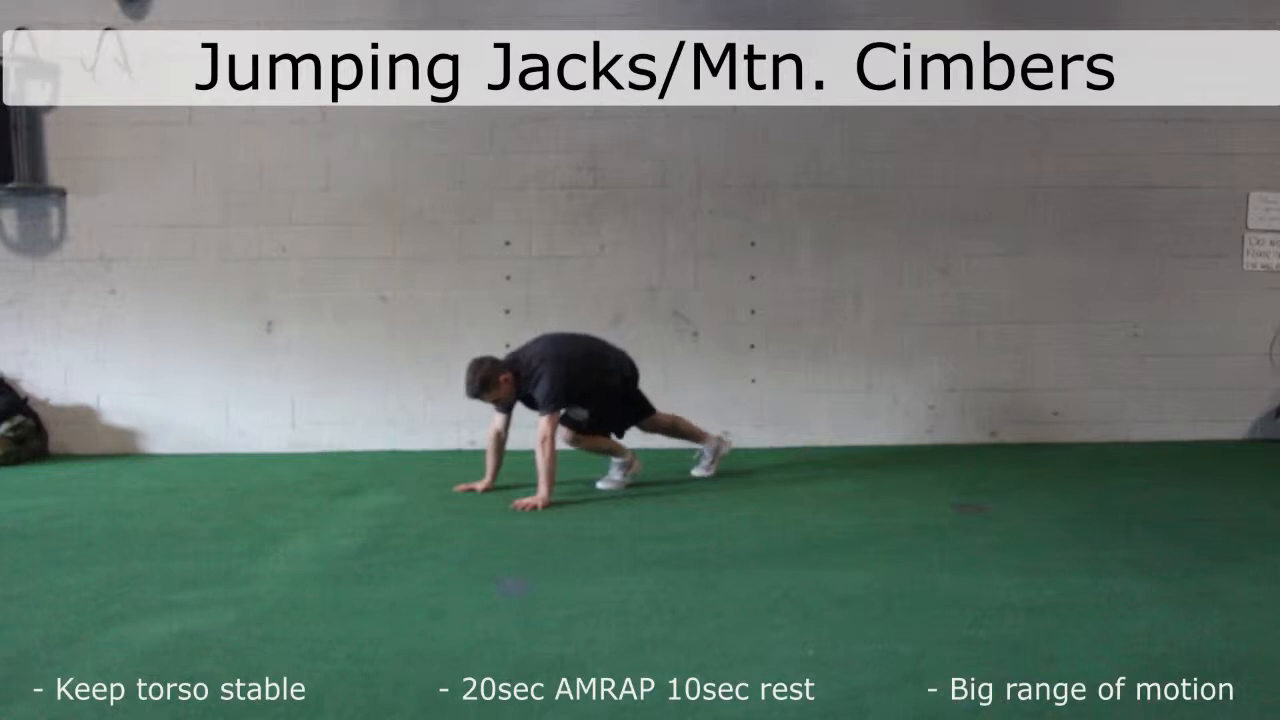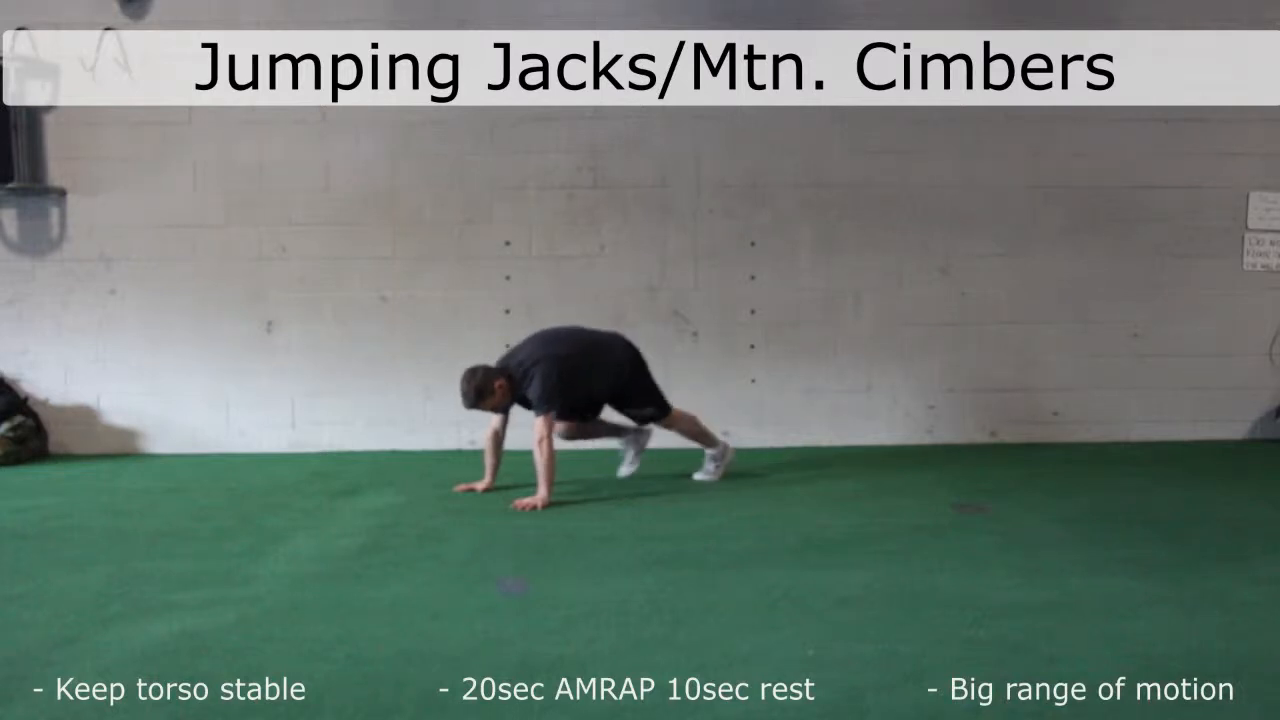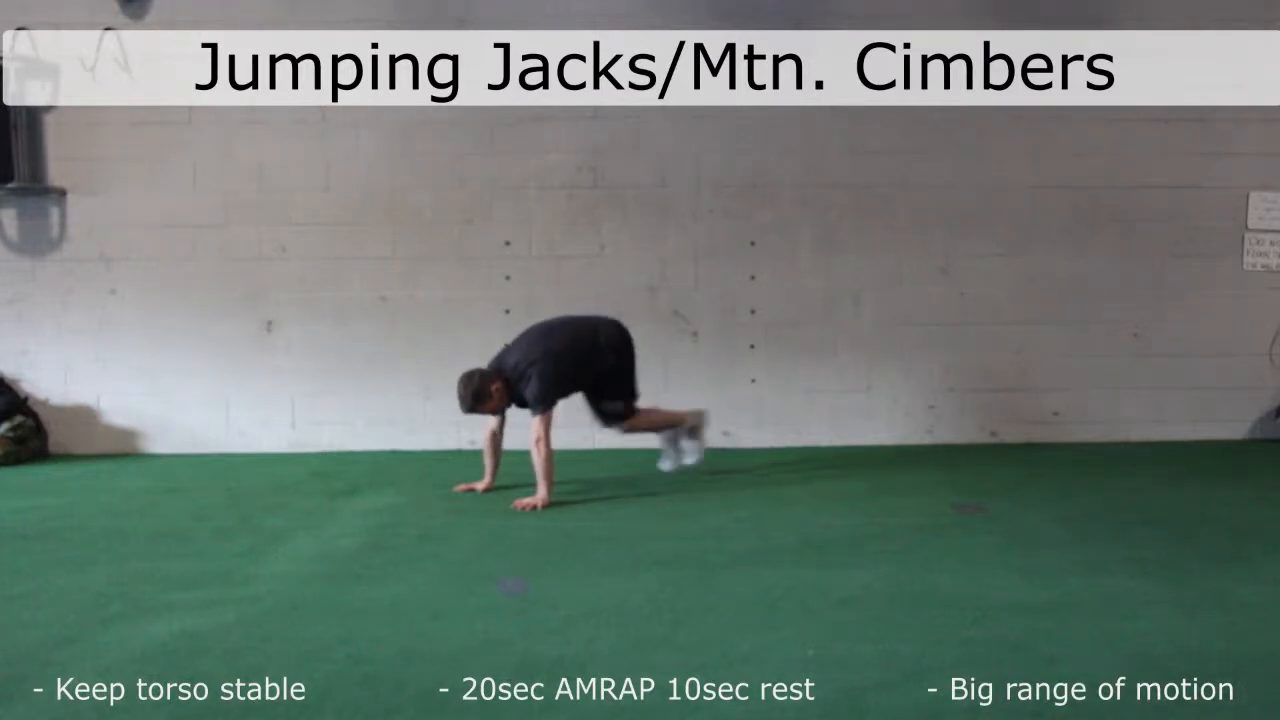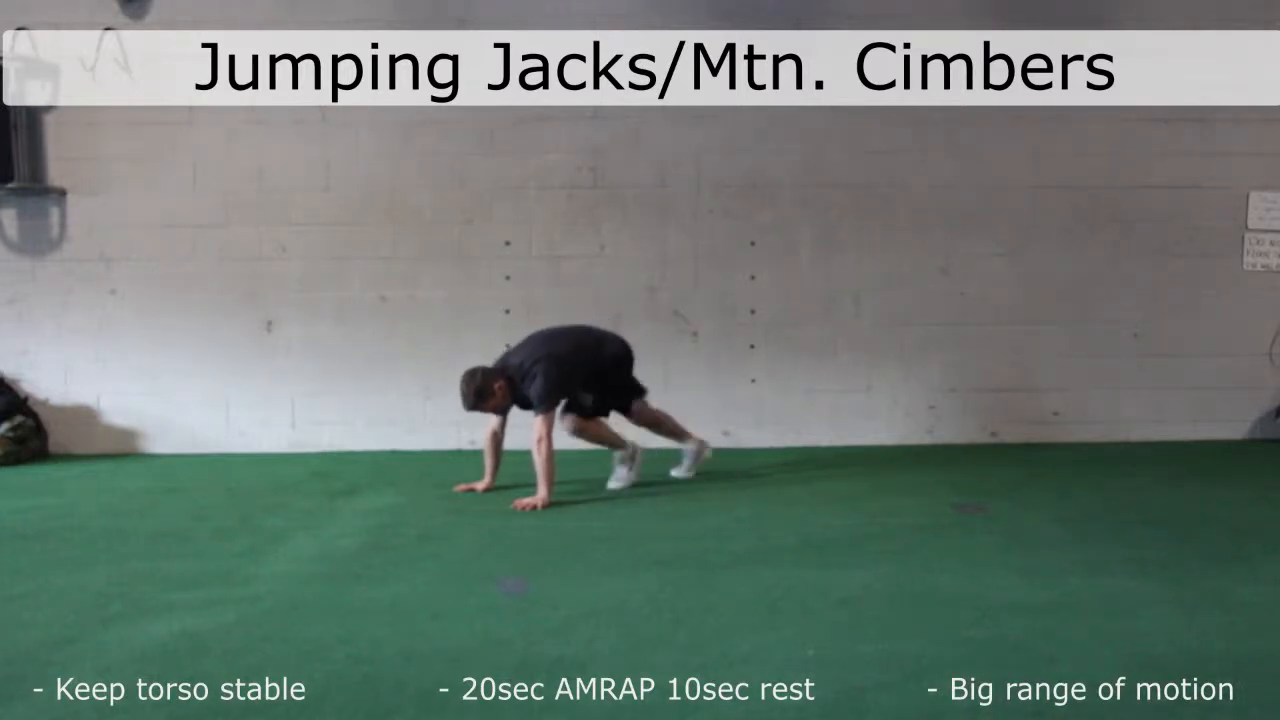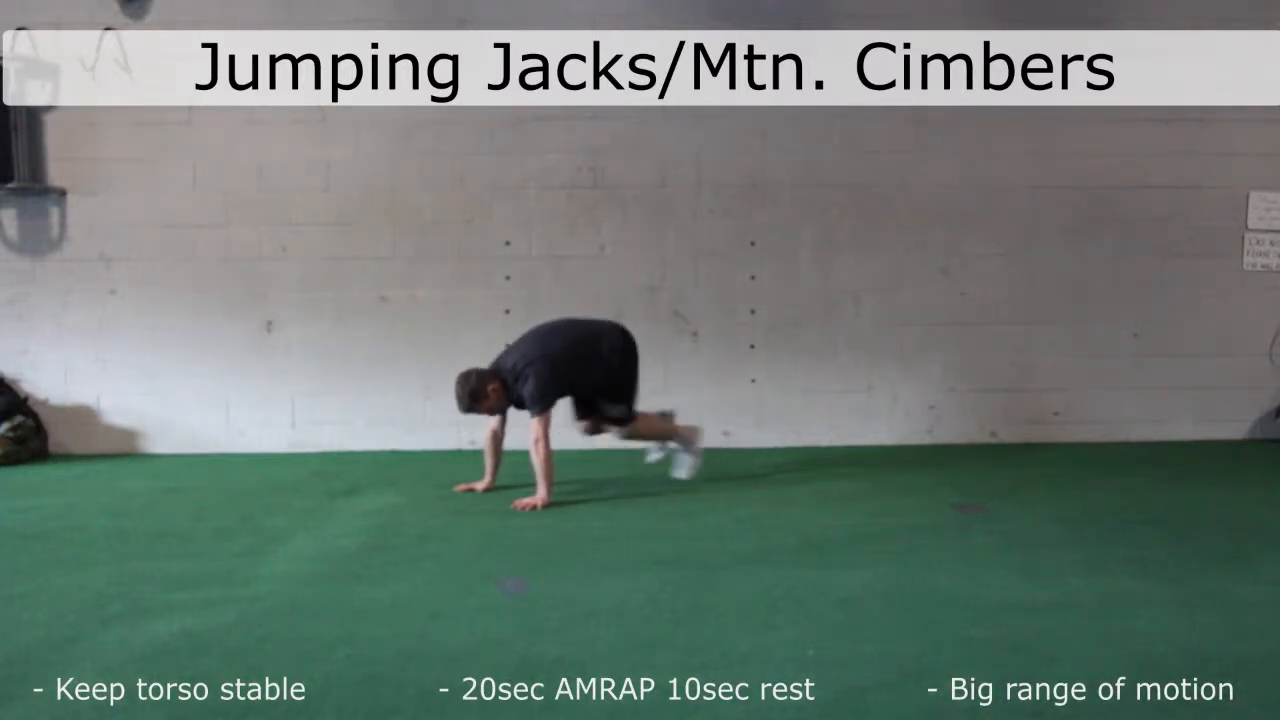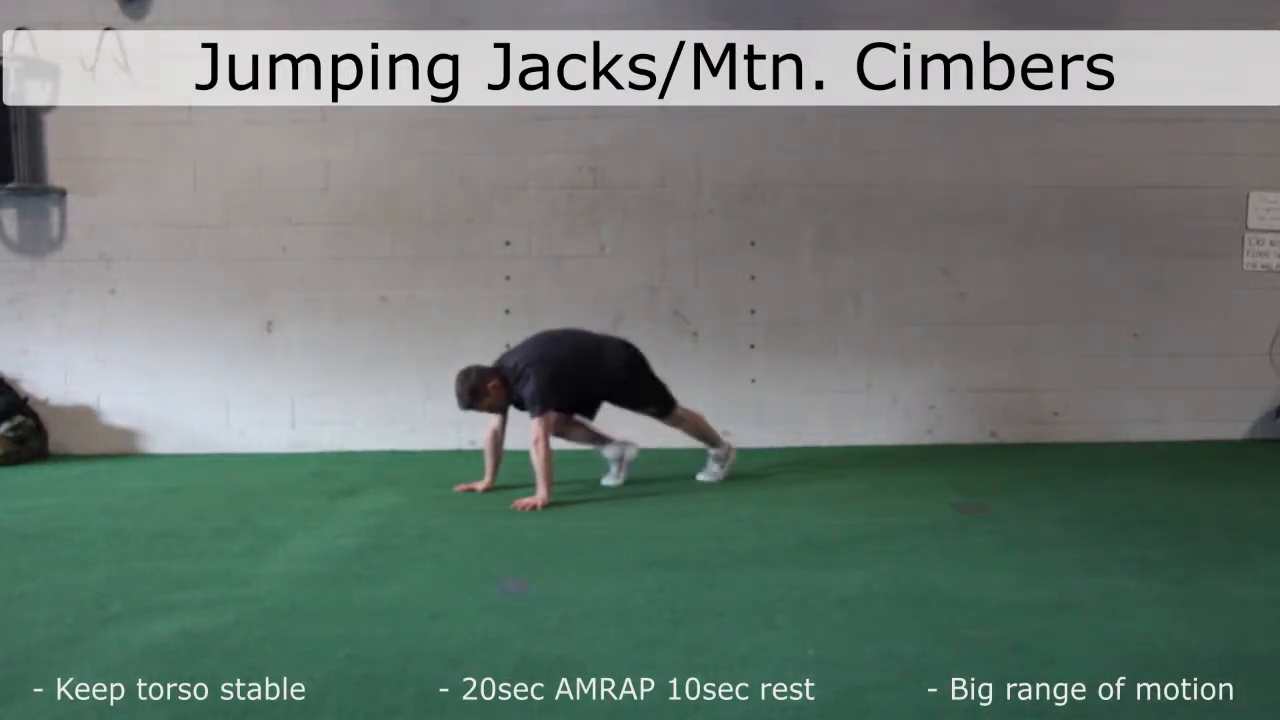
dt=0.5s
person 1, frame 1
left shoulder: (546, 375)
right shoulder: (506, 374)
left elbow: (545, 438)
right elbow: (498, 431)
left wrist: (543, 495)
right wrist: (488, 480)
left hip: (617, 374)
right hip: (597, 375)
left knee: (570, 432)
right knee: (649, 422)
left ankle: (624, 460)
right ankle: (712, 444)
person 1, frame 2
left shoulder: (539, 378)
right shoulder: (501, 374)
left elbow: (542, 438)
right elbow: (496, 430)
left wrist: (543, 494)
right wrist: (488, 480)
left hip: (619, 361)
right hip: (592, 369)
left knee: (661, 415)
right knee: (566, 428)
left ankle: (717, 451)
right ankle: (632, 439)
person 1, frame 3
left shoulder: (535, 376)
right shoulder: (496, 376)
left elbow: (540, 437)
right elbow: (494, 431)
left wrist: (543, 494)
right wrist: (487, 480)
left hip: (609, 343)
right hip: (590, 350)
left knee: (618, 420)
right knee: (608, 414)
left ankle: (690, 421)
right ankle: (672, 433)
person 1, frame 4
left shoulder: (538, 378)
right shoulder: (498, 376)
left elbow: (541, 438)
right elbow: (495, 431)
left wrist: (543, 495)
right wrist: (487, 480)
left hip: (612, 357)
right hip: (595, 360)
left knee: (573, 422)
right knee: (637, 413)
left ankle: (625, 452)
right ankle: (692, 446)
person 1, frame 5
left shoulder: (531, 378)
right shoulder: (495, 376)
left elbow: (538, 439)
right elbow: (494, 431)
left wrist: (543, 494)
right wrist: (488, 480)
left hip: (613, 348)
right hip: (592, 355)
left knee: (623, 425)
right knee: (591, 424)
left ankle: (681, 436)
right ankle: (666, 426)
person 1, frame 6
left shoulder: (531, 380)
right shoulder: (499, 375)
left elbow: (539, 439)
right elbow: (495, 431)
left wrist: (543, 494)
right wrist: (488, 480)
left hip: (618, 364)
right hip: (594, 371)
left knee: (668, 414)
right knee: (555, 423)
left ankle: (721, 451)
right ankle: (614, 450)
